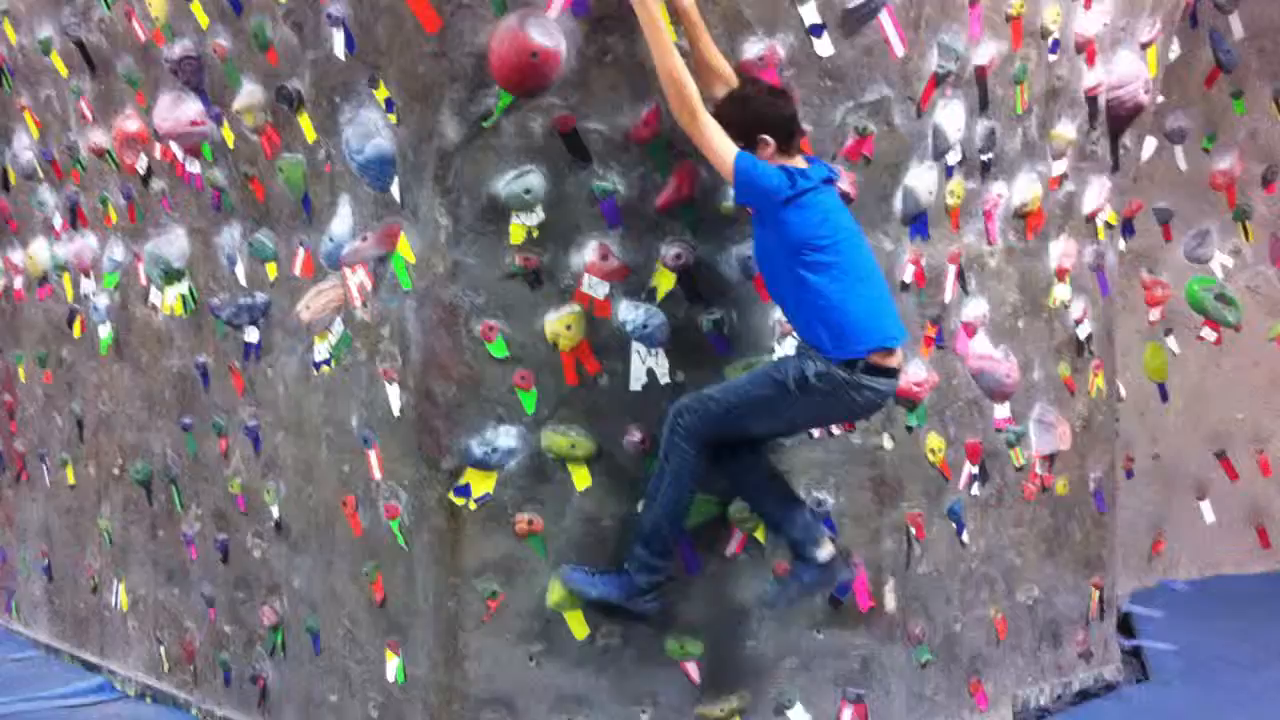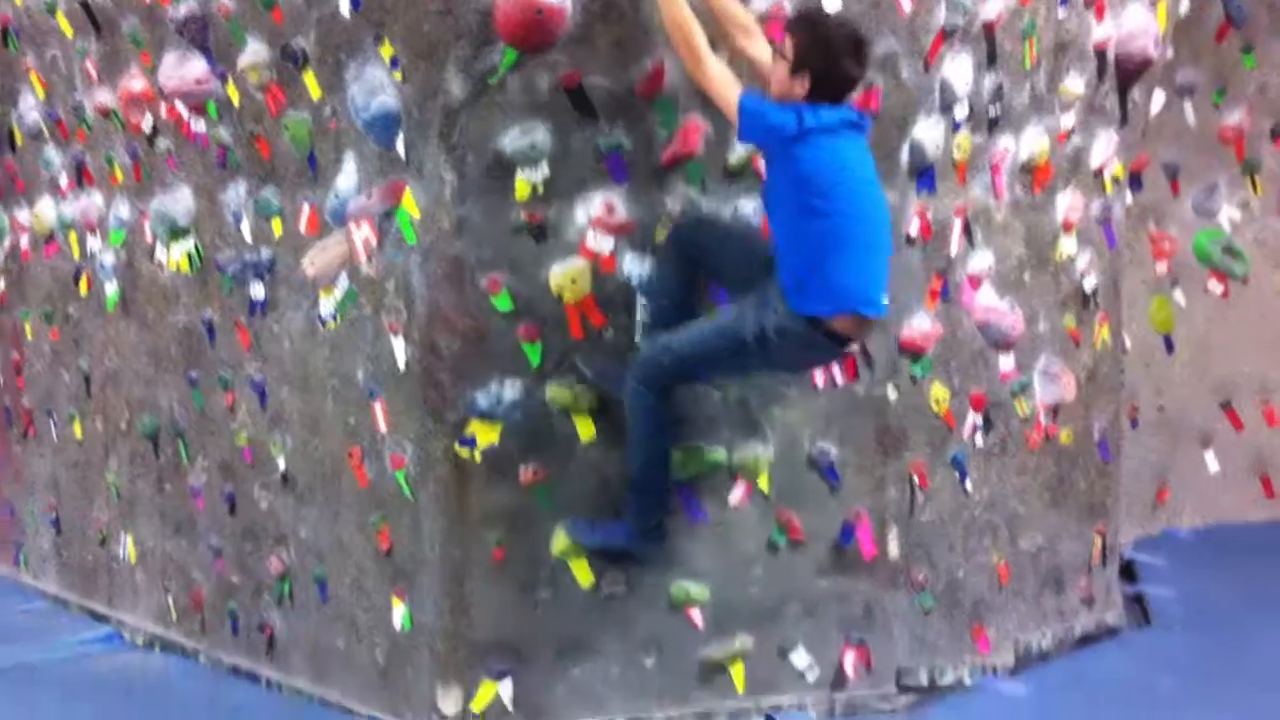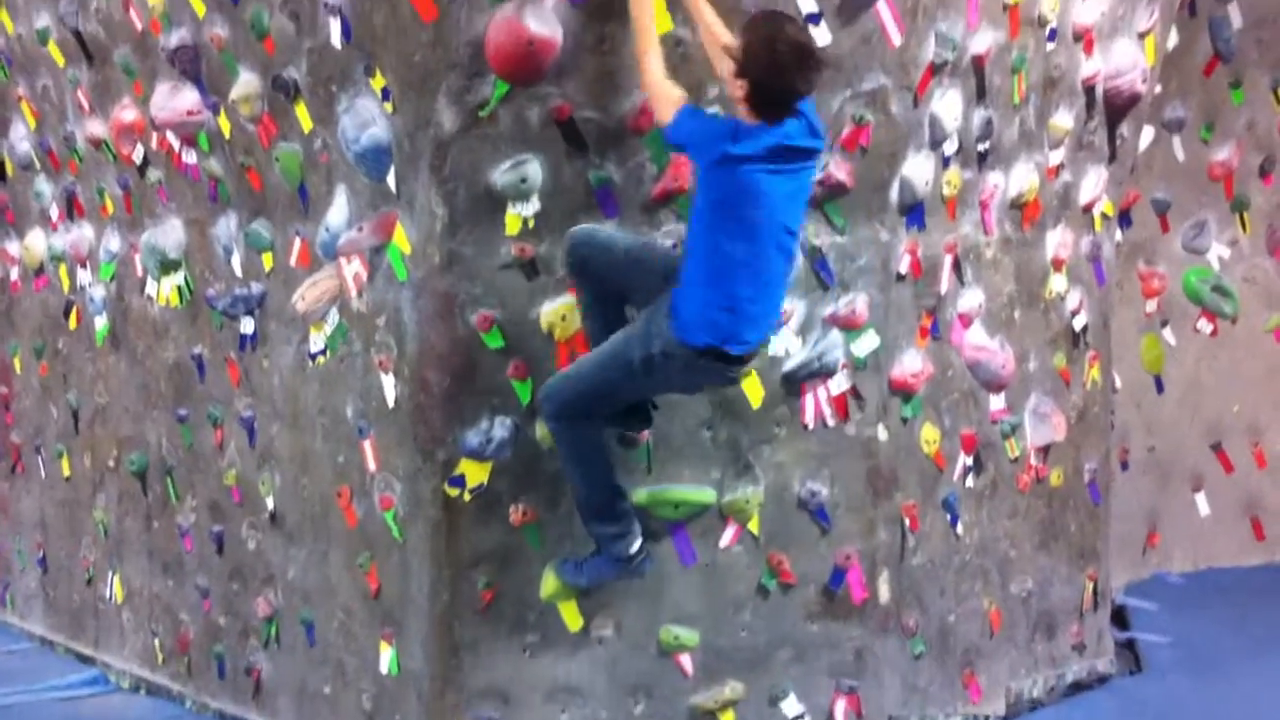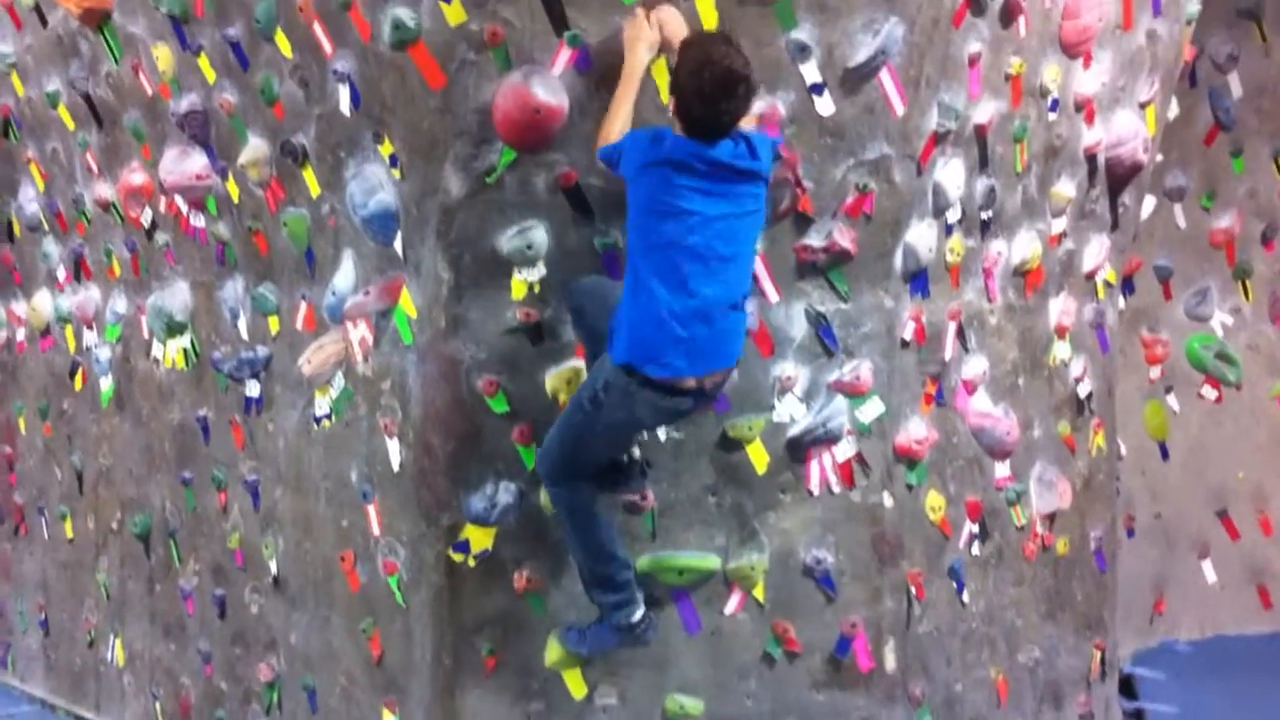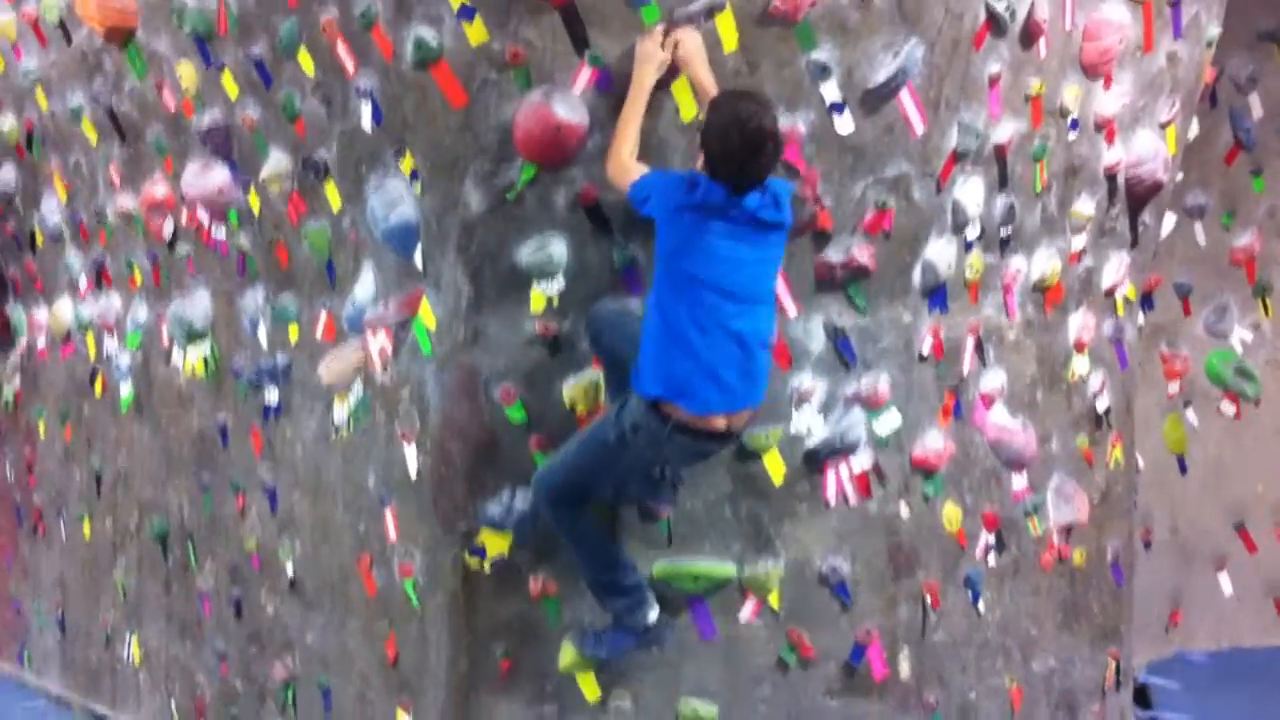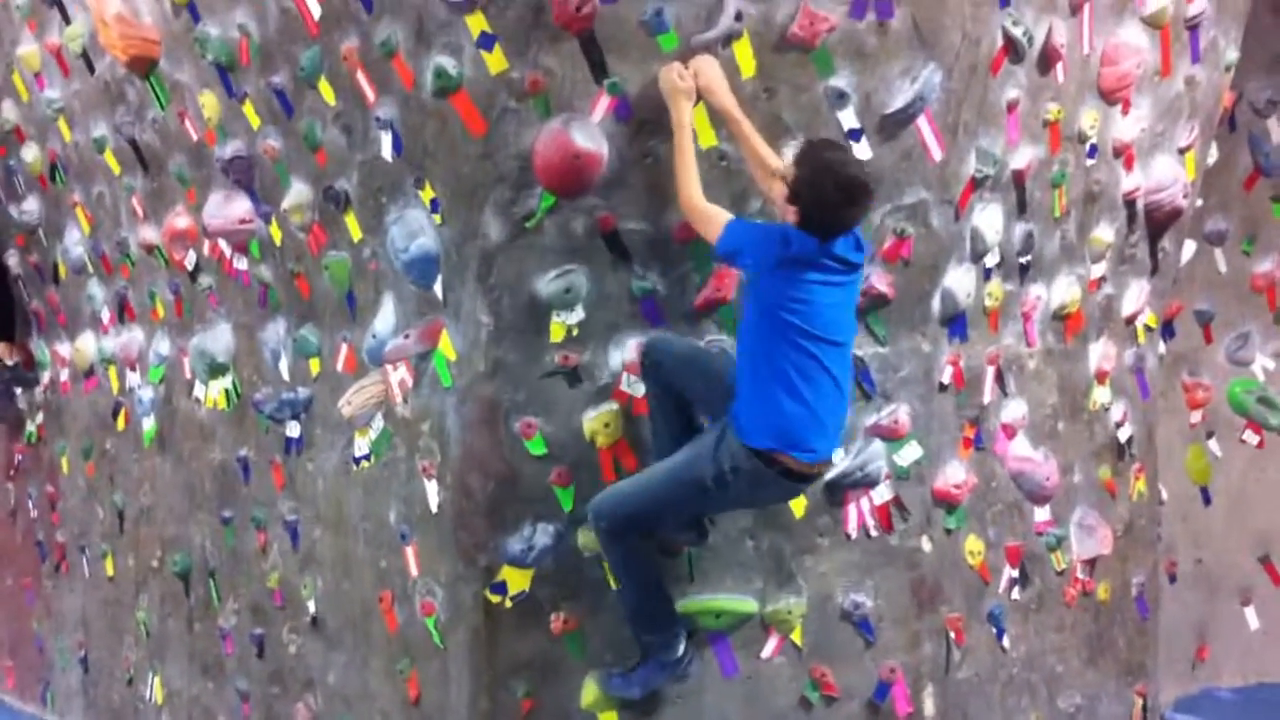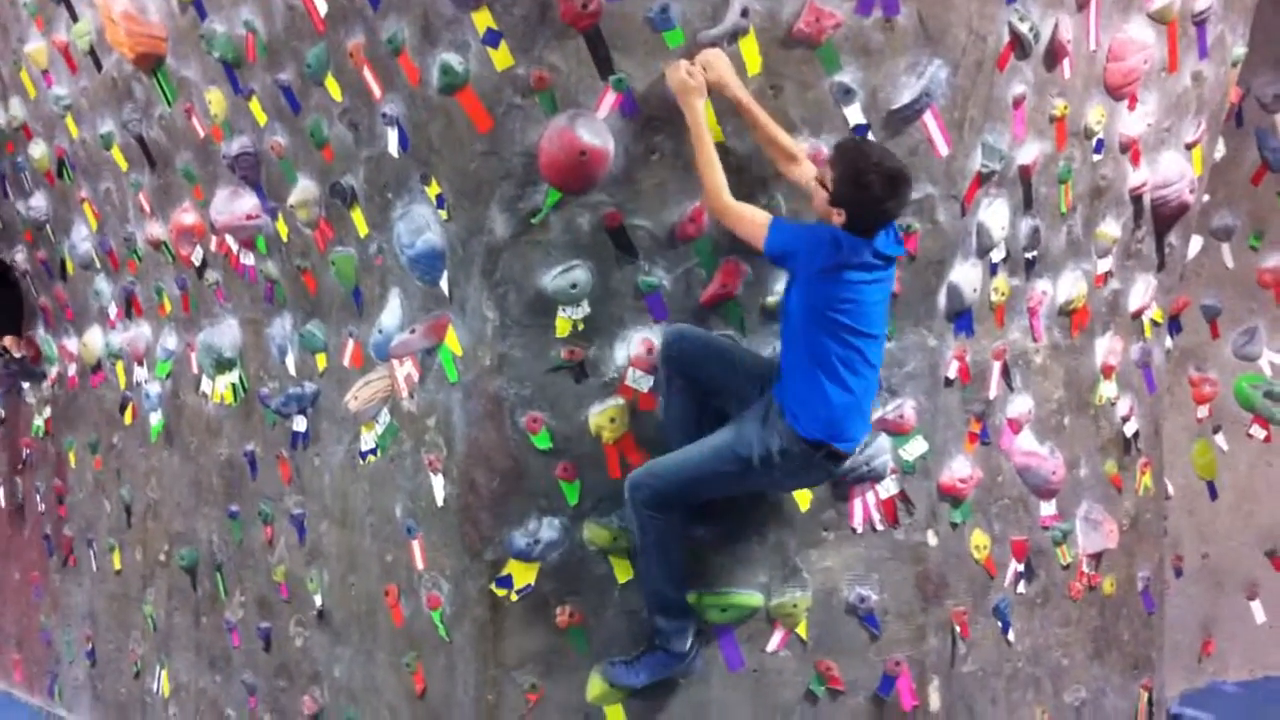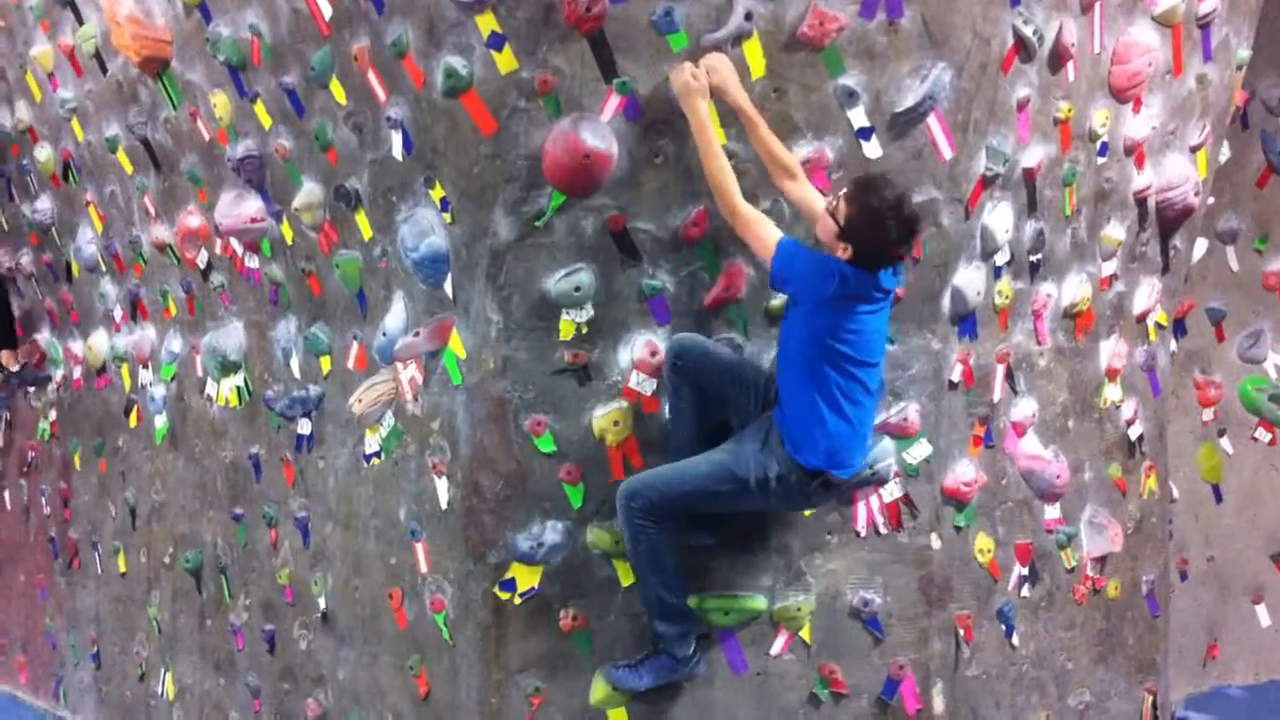
dt=0.4s
person 1, frame 1
left shoulder: (777, 189)
right shoulder: (802, 174)
left elbow: (692, 116)
right elbow: (725, 90)
left hip: (850, 373)
right hip: (858, 365)
left knee: (689, 422)
right knee: (720, 434)
left ankle: (639, 581)
right ankle: (816, 550)
person 1, frame 2
left shoulder: (794, 129)
right shoulder: (834, 116)
left elbow: (701, 62)
left hip: (810, 325)
right hip: (808, 288)
left knee: (648, 372)
right knee: (688, 233)
left ankle: (643, 522)
right ankle: (638, 375)
person 1, frame 3
left shoulder: (723, 142)
right shoulder: (802, 127)
left elbow: (653, 82)
right elbow: (747, 56)
left hip: (697, 343)
right hip: (736, 315)
left knee: (562, 404)
right knee: (586, 246)
left ankle: (621, 546)
right ankle: (624, 394)
person 1, frame 4
left shoulder: (652, 156)
right shoulder: (755, 158)
left elbow: (608, 139)
right elbow: (731, 115)
left wrist: (637, 57)
left hip: (648, 379)
right hip: (716, 376)
left knee: (559, 470)
right knee: (586, 293)
left ankle: (625, 613)
right ankle: (618, 462)
person 1, frame 5
left shoulder: (685, 199)
right shoulder: (776, 206)
left elbow: (619, 164)
right elbow: (742, 147)
left wrist: (648, 79)
right wrist: (701, 74)
left hip: (673, 420)
right hip: (737, 417)
left knee: (555, 493)
right knee: (609, 319)
left ankle: (637, 615)
right ankle: (646, 479)
person 1, frame 6
left shoulder: (778, 250)
right shoulder: (846, 241)
left elbow: (692, 206)
right elbow: (771, 177)
left wrist: (681, 109)
right wrist: (723, 100)
left hip: (765, 458)
right hip: (800, 437)
left knee: (609, 515)
right knee: (659, 352)
left ankle: (665, 650)
right ankle: (678, 511)
person 1, frame 7
left shoulder: (829, 248)
right shoulder: (876, 232)
left elbow: (721, 206)
right elbow: (793, 161)
left wrist: (693, 104)
right wrist: (735, 91)
left hip: (807, 439)
right hip: (798, 399)
left knee: (644, 490)
right knee: (679, 344)
left ankle: (674, 643)
right ankle: (692, 485)
person 1, frame 8
left shoulder: (829, 279)
right shoulder: (869, 262)
left elbow: (735, 208)
right elbow: (791, 179)
left wrist: (696, 107)
right wrist: (736, 96)
left hip: (803, 464)
right hip: (799, 419)
left knee: (637, 500)
right knee: (685, 353)
left ankle: (677, 648)
right ankle: (696, 491)
